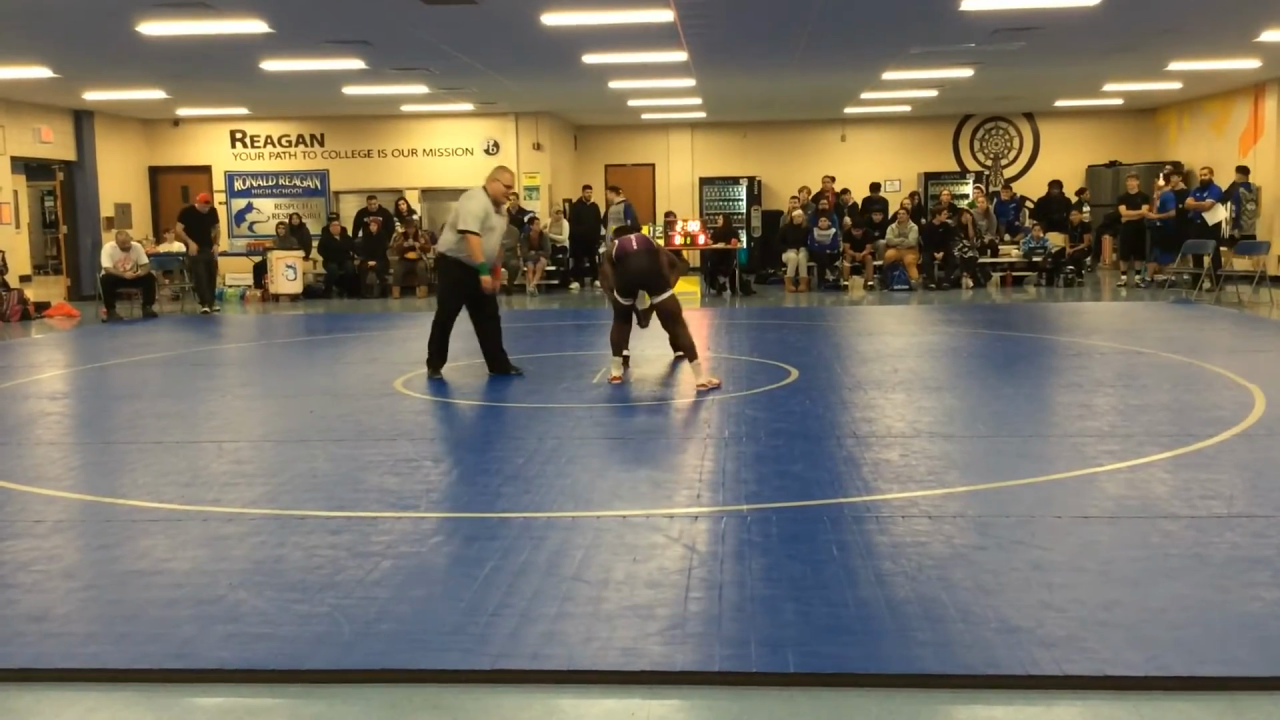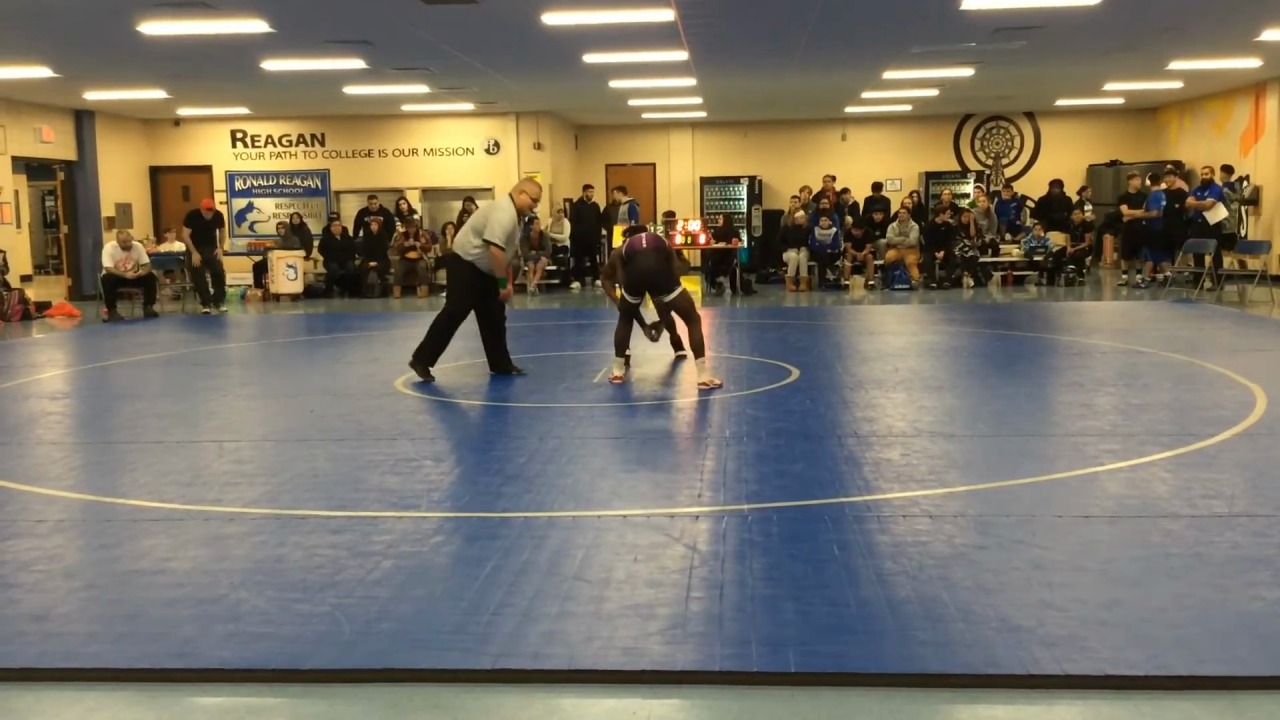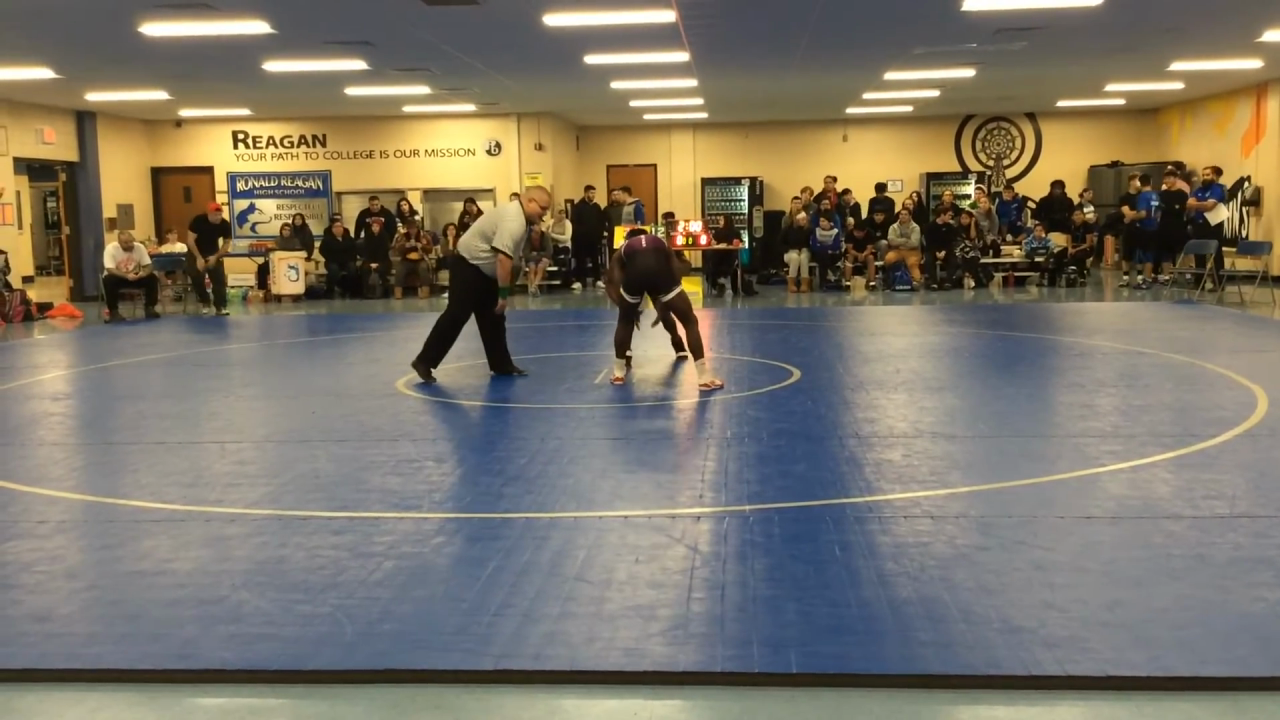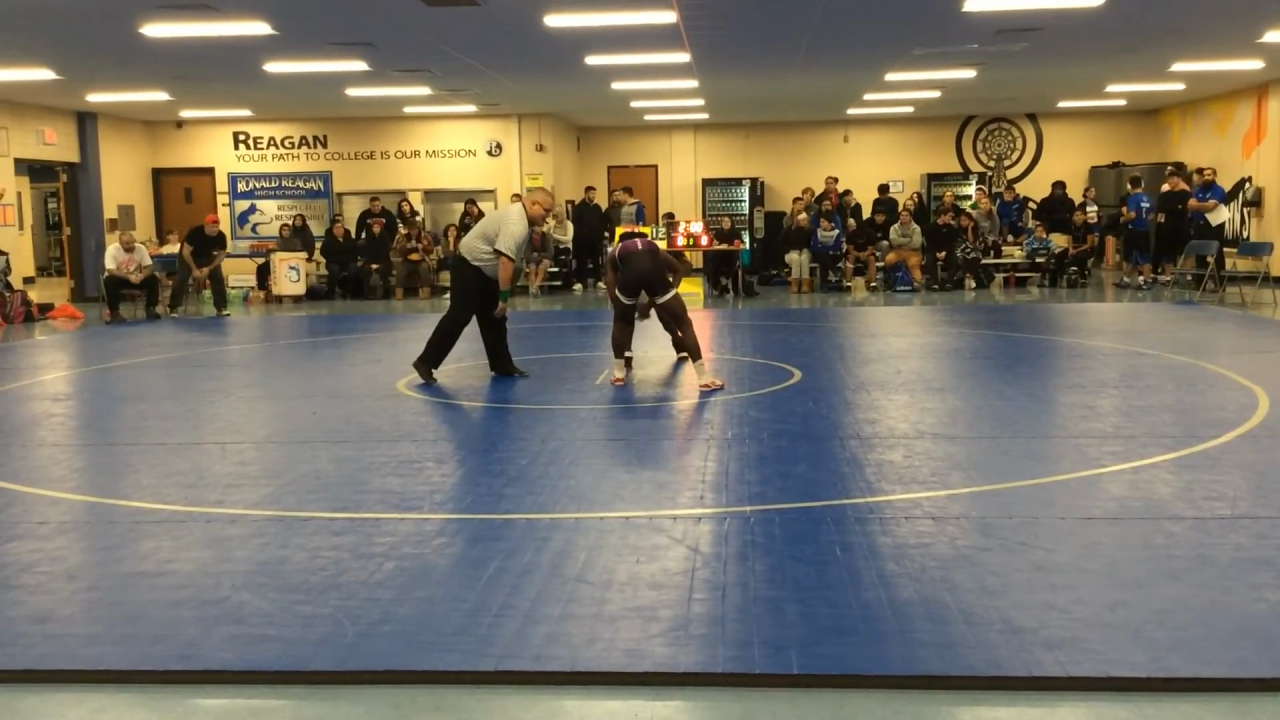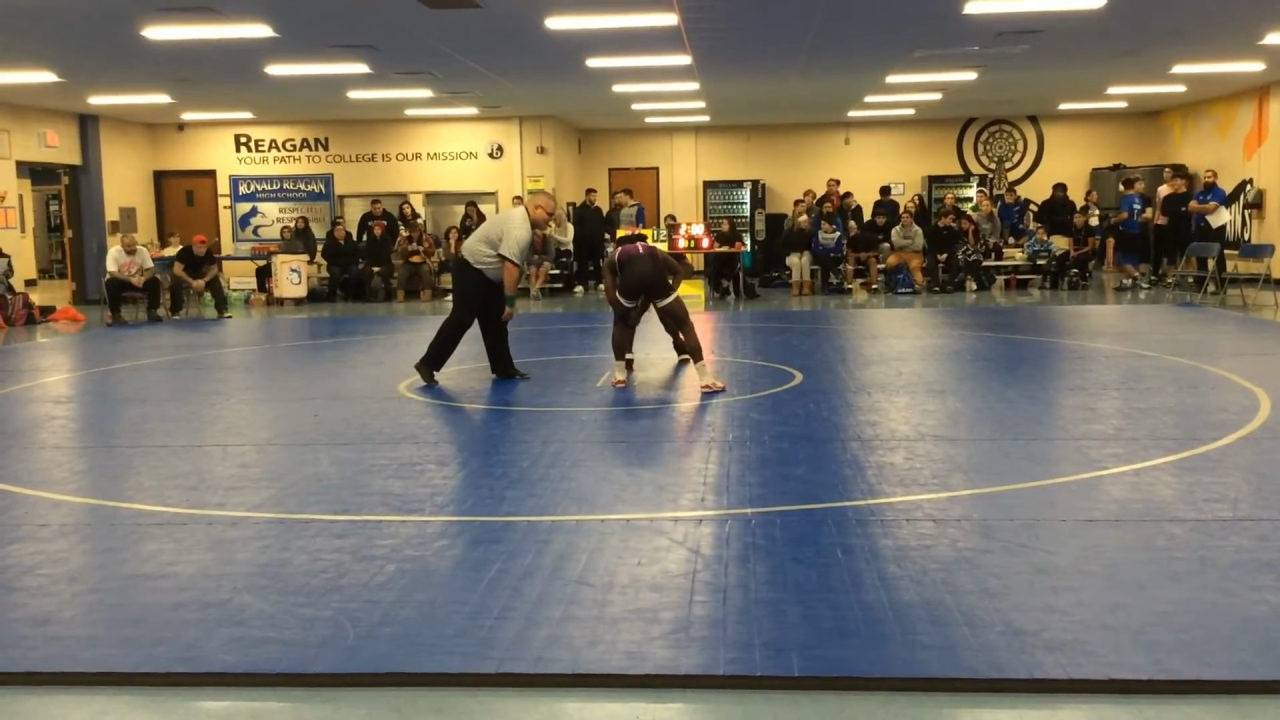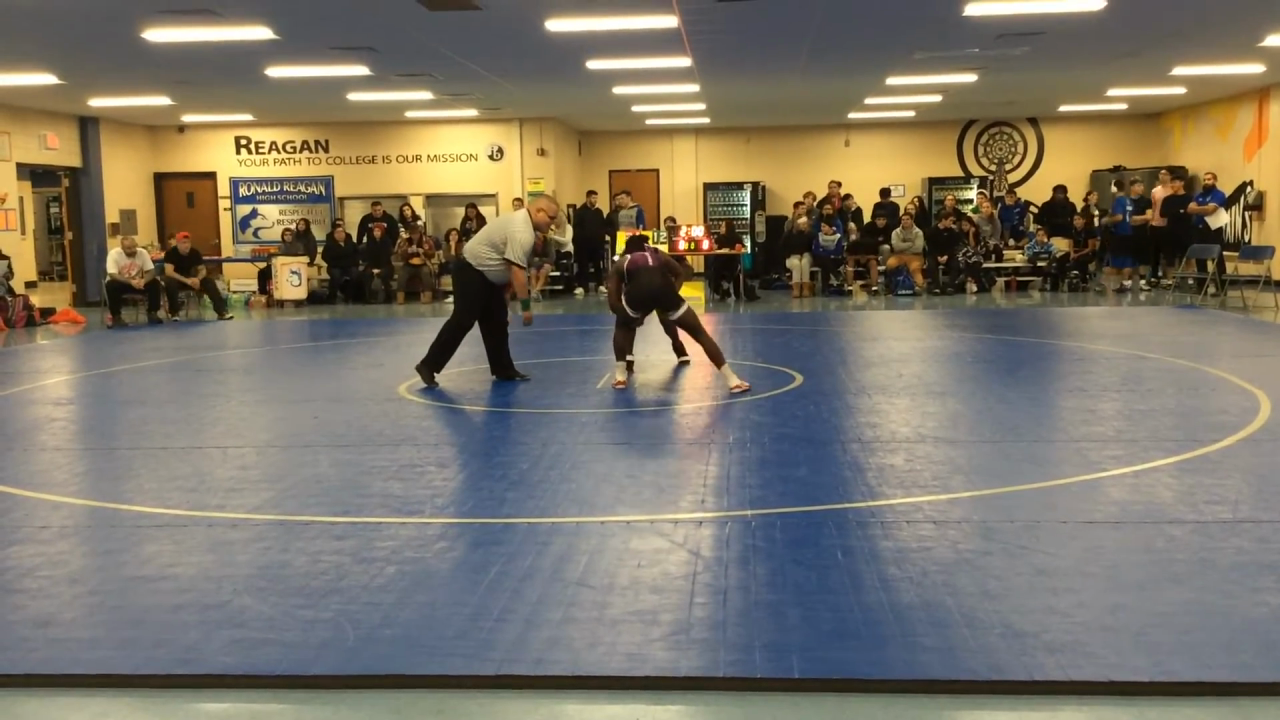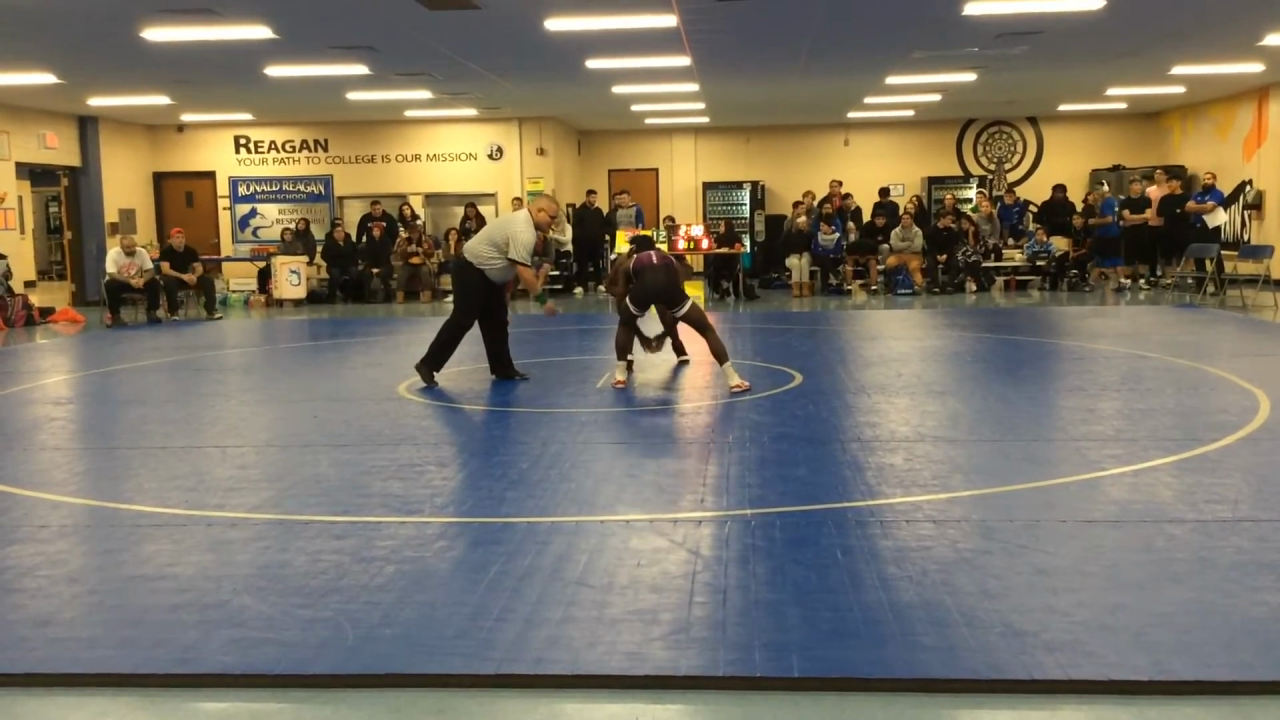
dt=0.3s
person 1, frame 1
left shoulder: (500, 209)
right shoulder: (474, 202)
left elbow: (496, 244)
right elbow: (471, 237)
left wrist: (496, 274)
right wrist: (483, 271)
left hip: (479, 272)
right hip: (454, 266)
left knee: (489, 318)
right knee: (446, 316)
left ankle: (500, 365)
right ankle: (434, 365)
person 1, frame 2
left shoulder: (515, 214)
right shoulder: (504, 212)
left elbow: (507, 252)
right elbow: (496, 250)
left wrist: (507, 281)
right wrist: (504, 284)
left hip: (484, 271)
right hip: (466, 267)
left knee: (494, 318)
right knee: (453, 314)
left ankle: (501, 365)
right ankle: (421, 360)
person 1, frame 3
left shoulder: (519, 217)
right shoulder: (513, 220)
left elbow: (508, 258)
right elbow: (503, 259)
left wrist: (503, 291)
right wrist: (504, 294)
left hip: (485, 271)
right hip: (468, 267)
left knee: (494, 319)
right knee: (456, 316)
left ankle: (502, 365)
right ankle: (424, 362)
person 1, frame 4
left shoulder: (521, 217)
right shoulder: (516, 223)
left elbow: (510, 260)
right elbow: (506, 261)
right wrist: (504, 297)
left hip: (486, 271)
right hip: (469, 267)
left knee: (494, 319)
right knee: (458, 317)
left ankle: (503, 366)
right ankle: (426, 362)
person 1, frame 5
left shoulder: (522, 220)
right shoulder: (519, 227)
left elbow: (511, 264)
right elbow: (510, 266)
right wrist: (510, 303)
left hip: (488, 274)
right hip: (471, 270)
left knee: (496, 321)
right knee: (461, 320)
left ankle: (504, 368)
right ankle: (427, 364)
person 1, frame 6
left shoulder: (523, 221)
right shoulder: (522, 231)
right elbow: (518, 271)
left wrist: (505, 289)
right wrist: (526, 307)
left hip: (488, 275)
right hip: (472, 272)
left knee: (497, 323)
right knee: (462, 321)
left ankle: (504, 370)
right ankle: (428, 365)
person 1, frame 7
left shoulder: (524, 221)
right shoulder: (524, 230)
right elbow: (524, 271)
left wrist: (505, 290)
right wrist: (544, 300)
left hip: (488, 274)
right hip: (471, 271)
left knee: (497, 322)
right knee: (461, 321)
left ankle: (503, 369)
right ankle: (428, 364)
person 2, frame 1
left shoulder: (611, 248)
right shoulder: (649, 241)
left elbow: (612, 285)
right elbow: (672, 269)
left wrist: (636, 311)
right wrist: (650, 308)
left hip: (626, 272)
right hip: (652, 270)
left knee: (620, 321)
right knee: (678, 324)
left ankle: (616, 372)
right ankle: (701, 378)
person 2, frame 2
left shoulder: (621, 250)
right shoulder: (663, 242)
left elbow: (625, 286)
right elbow: (673, 277)
left wrist: (643, 324)
right wrist: (663, 320)
left hip: (635, 272)
right hip: (660, 270)
left knee: (625, 319)
right knee: (693, 320)
left ankle: (617, 372)
right ankle: (704, 377)
person 2, frame 3
left shoulder: (622, 251)
right shoulder: (661, 244)
left elbow: (613, 287)
right elbow: (675, 274)
left wrist: (633, 312)
right wrist: (663, 309)
left hip: (634, 271)
right hip: (659, 270)
left knee: (625, 321)
right knee: (690, 321)
left ankle: (618, 373)
right ankle: (705, 378)
person 2, frame 4
left shoulder: (615, 253)
right shoulder: (653, 247)
left elbow: (612, 290)
left wrist: (631, 312)
left hip: (629, 273)
right hip: (654, 271)
left knee: (621, 321)
right knee: (684, 323)
left ankle: (619, 374)
right ankle: (704, 379)
person 2, frame 5
left shoulder: (614, 257)
right shoulder: (653, 251)
left elbow: (611, 296)
left wrist: (632, 312)
left hip: (630, 276)
right hip: (655, 274)
left knee: (621, 323)
right knee: (685, 325)
left ankle: (620, 376)
right ankle: (706, 380)
person 2, frame 6
left shoulder: (620, 264)
right shoulder: (660, 256)
left elbow: (613, 304)
left wrist: (635, 316)
left hip: (638, 291)
right hip: (663, 290)
left knee: (622, 326)
right knee: (700, 334)
left ankle: (620, 377)
right ankle: (733, 381)
person 2, frame 7
left shoulder: (627, 264)
right shoulder: (667, 258)
left wrist: (641, 336)
right wrist: (664, 335)
left hip: (643, 287)
right hip: (668, 286)
left knee: (625, 325)
right knee: (707, 330)
left ankle: (620, 377)
right ankle: (733, 380)
